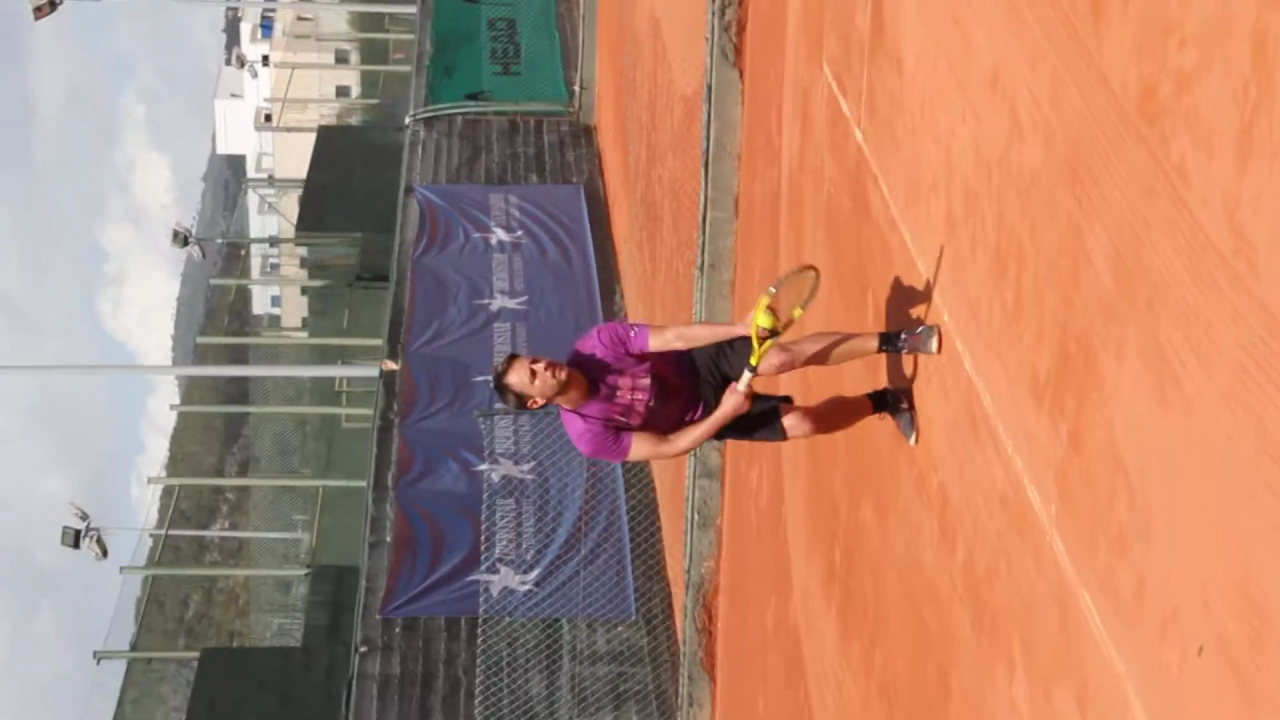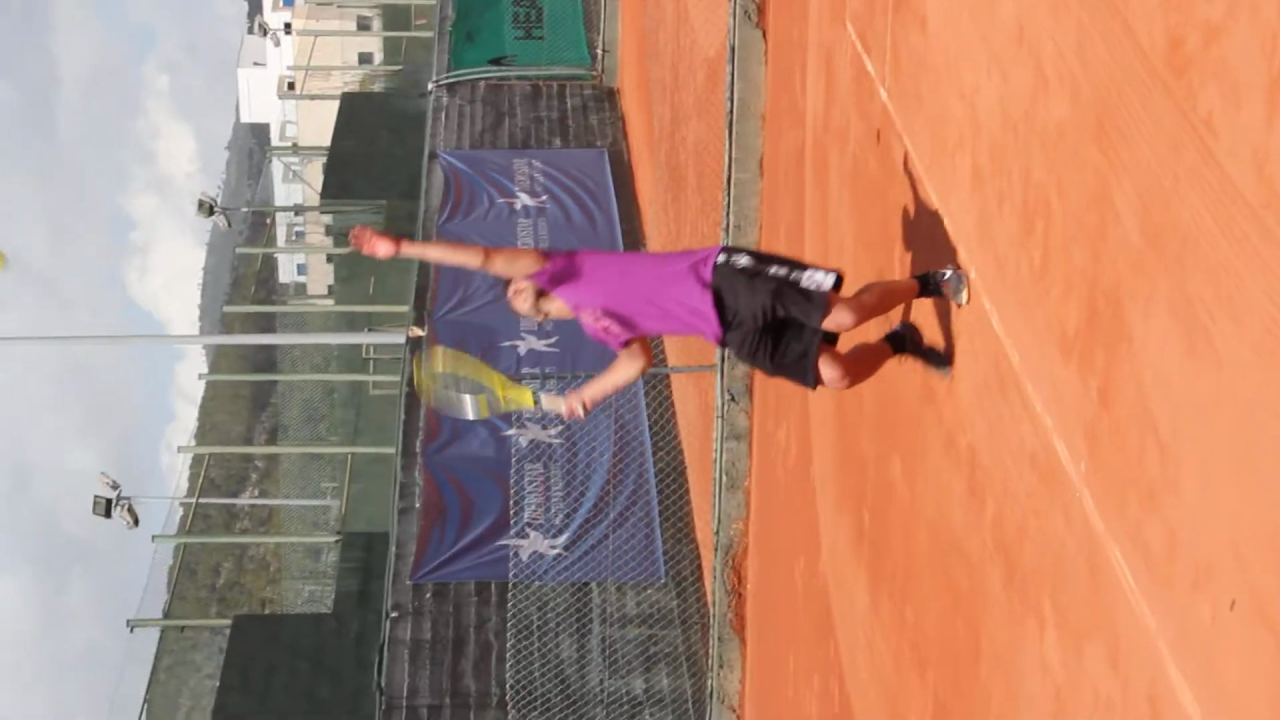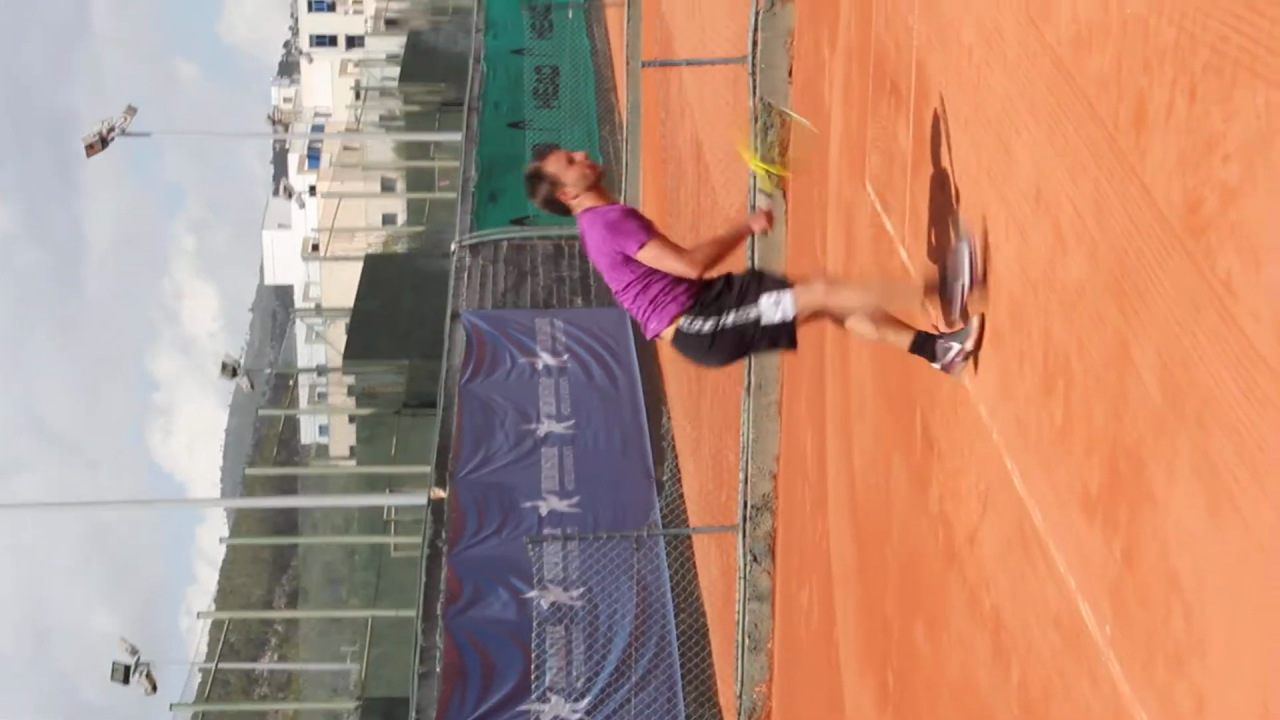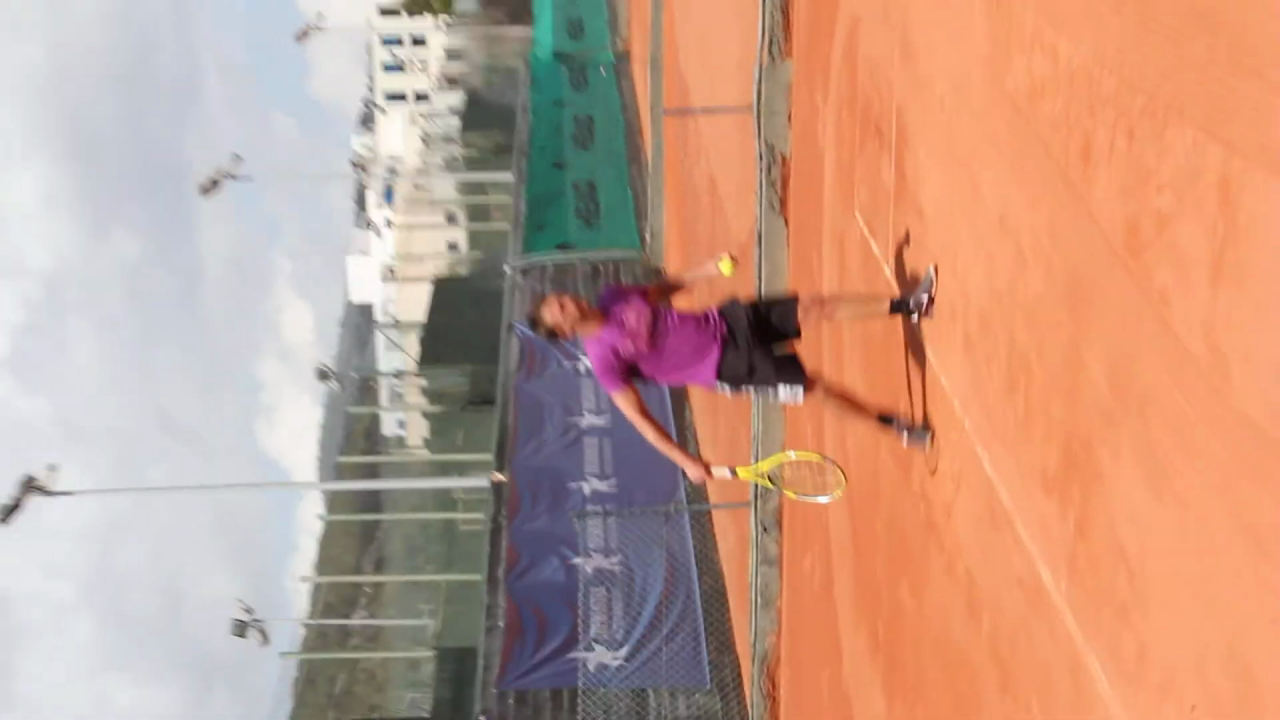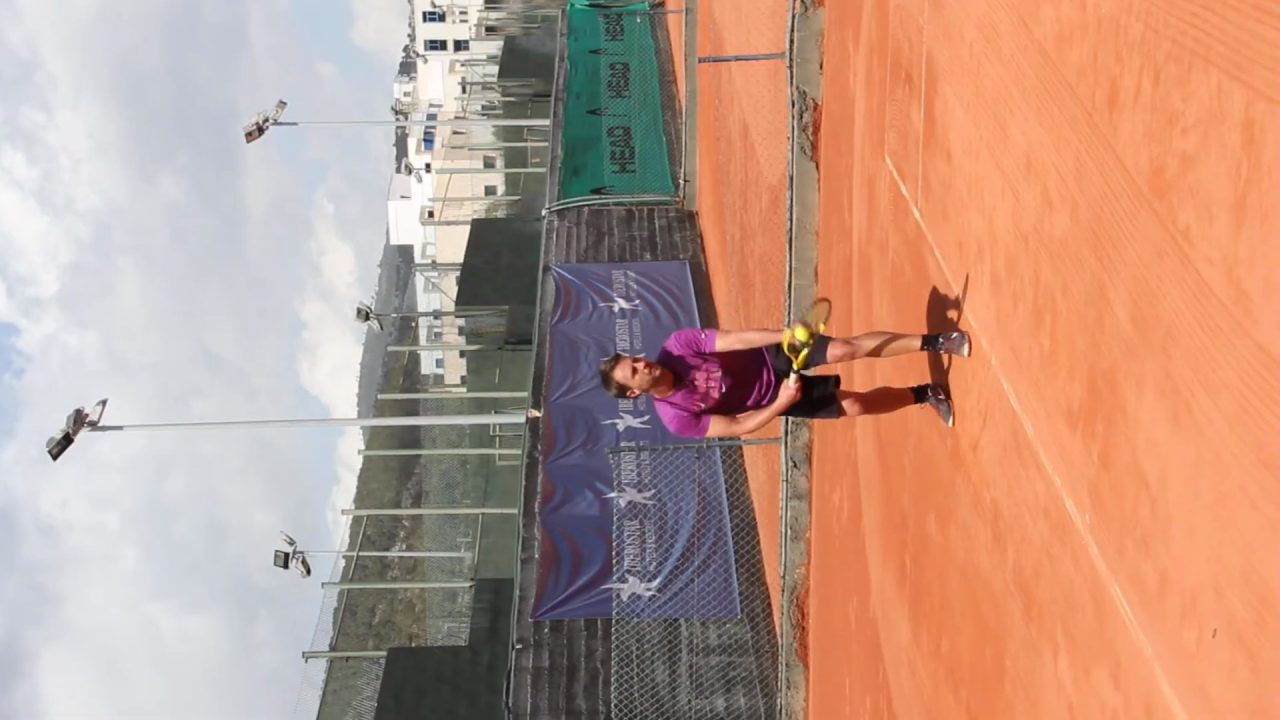
dt=1s
person 1, frame 1
left shoulder: (598, 343)
right shoulder: (588, 436)
left elbow: (674, 336)
right elbow: (668, 447)
left wrist: (744, 324)
right wrist: (722, 414)
left hip: (701, 358)
right hip: (706, 415)
left knee: (780, 357)
right knee: (803, 422)
left ankle: (896, 340)
right ankle: (886, 401)
person 1, frame 2
left shoulder: (558, 271)
right shoulder: (597, 328)
left elbow: (489, 258)
right elbow: (639, 361)
left wrist: (405, 248)
right wrist: (582, 396)
left hip: (722, 278)
right hip: (737, 336)
left knee: (846, 313)
right knee: (832, 373)
left ankle: (931, 281)
right ankle: (900, 346)
person 1, frame 3
left shoulder: (603, 226)
right shoulder: (608, 220)
right elbow: (695, 263)
right wrist: (746, 228)
left hip: (704, 325)
right hip: (700, 331)
left knee: (837, 306)
right knee: (821, 292)
left ankle: (936, 348)
right ankle: (931, 291)
person 1, frame 4
left shoulder: (611, 298)
right shoulder: (603, 360)
left elbow: (659, 291)
right elbow: (638, 417)
right wrist: (687, 462)
left hip: (724, 325)
right hip: (726, 367)
left knee: (815, 306)
right knee: (815, 387)
left ankle: (907, 306)
right ankle: (893, 424)
person 1, frame 5
left shoulder: (677, 344)
right shoulder: (677, 418)
left elbow: (733, 339)
right elbow: (735, 427)
left wrist: (785, 334)
right wrist: (779, 405)
left hip: (767, 351)
right hip: (771, 393)
left knee: (844, 348)
right knee: (854, 404)
left ankle: (935, 341)
right ankle: (925, 394)
